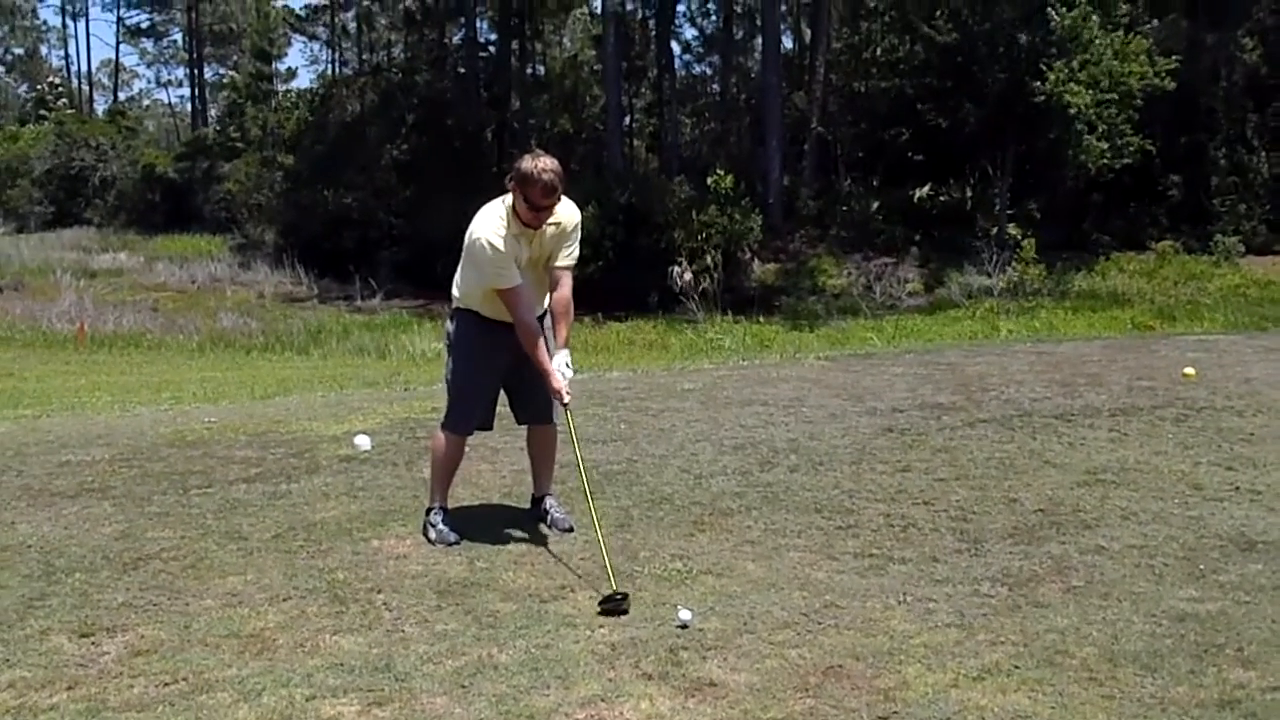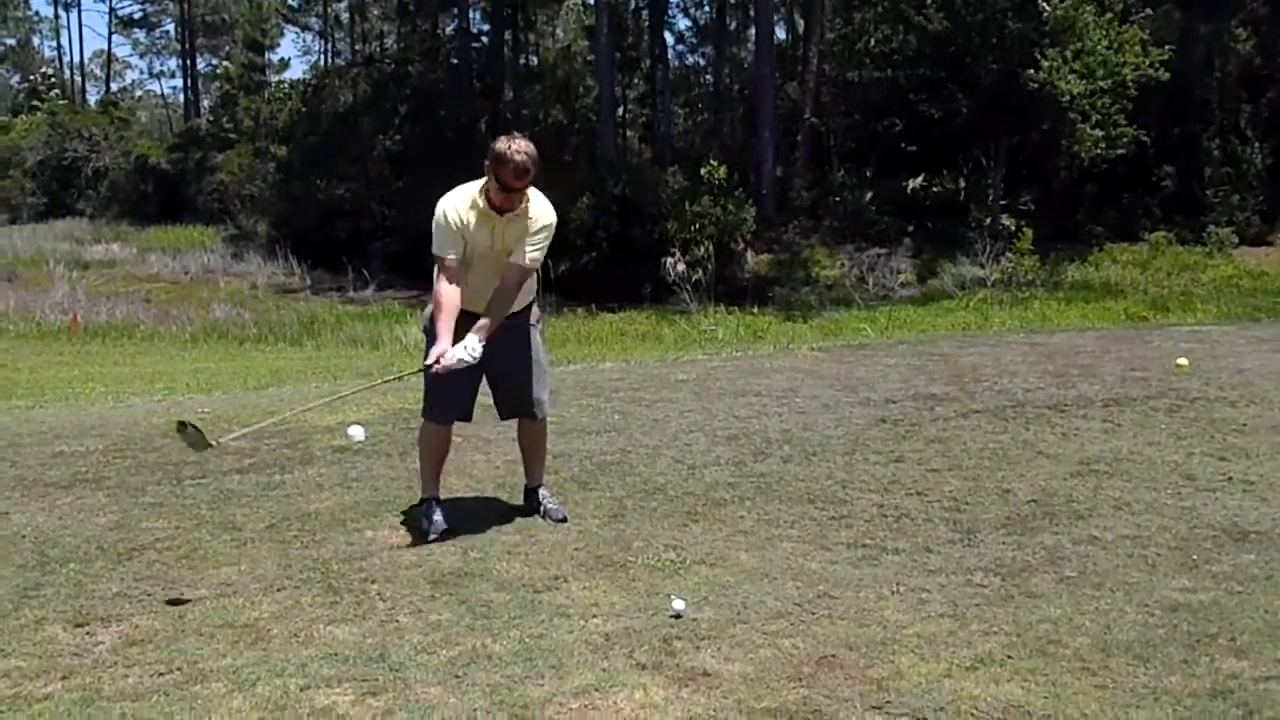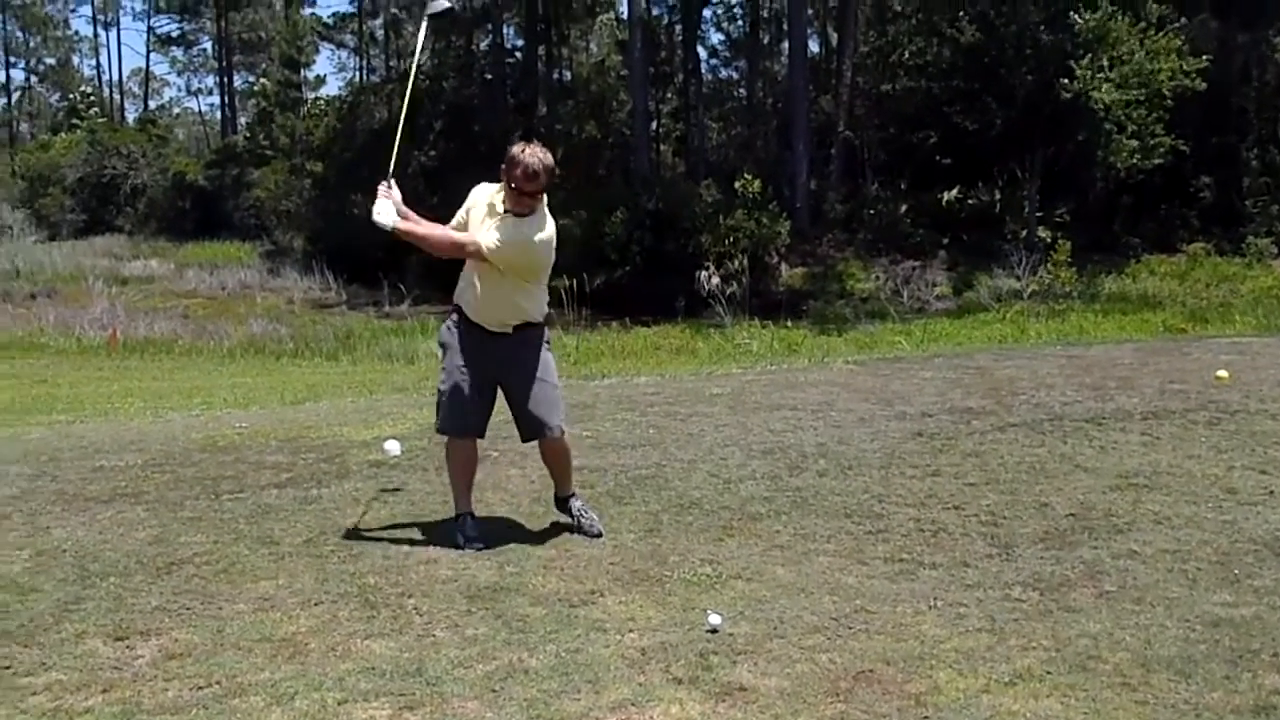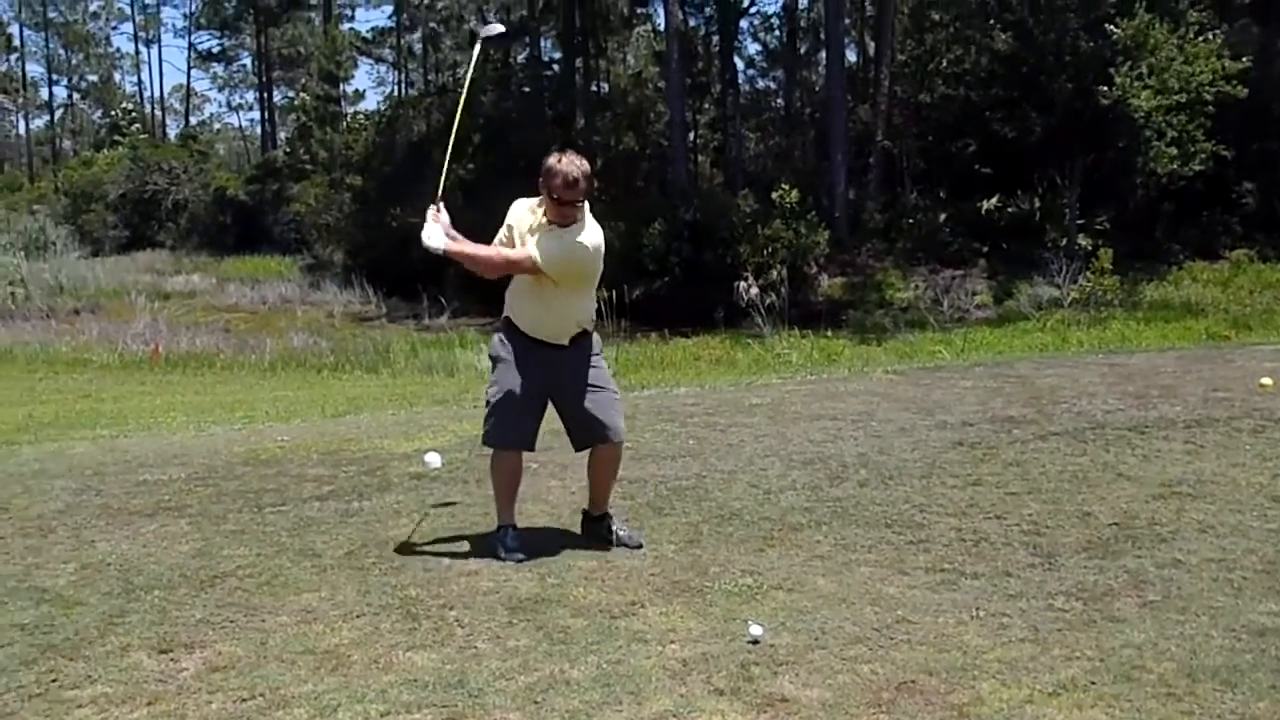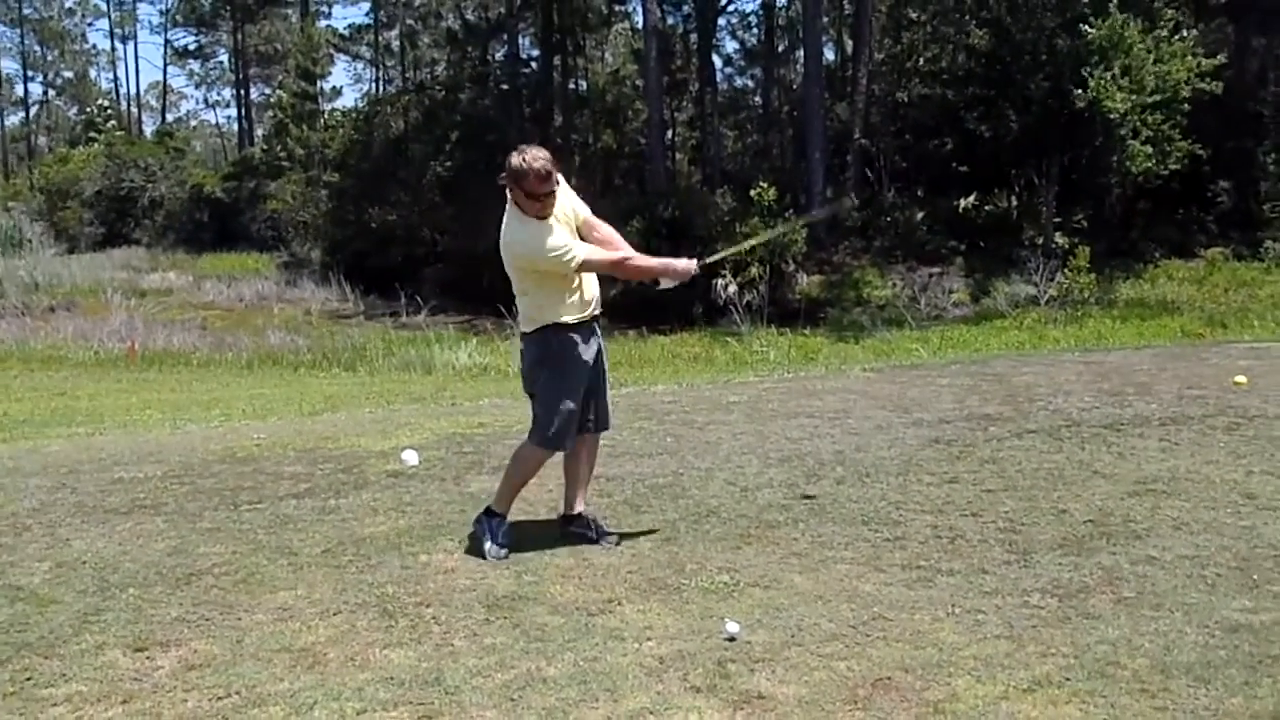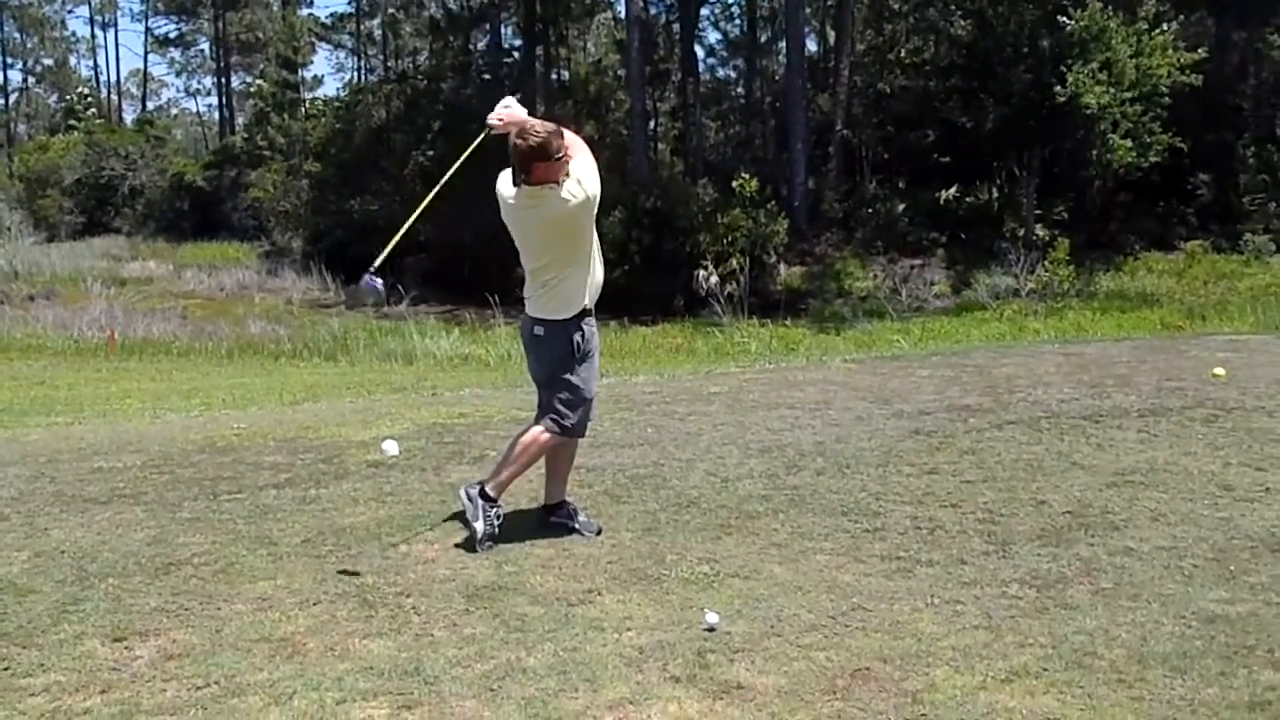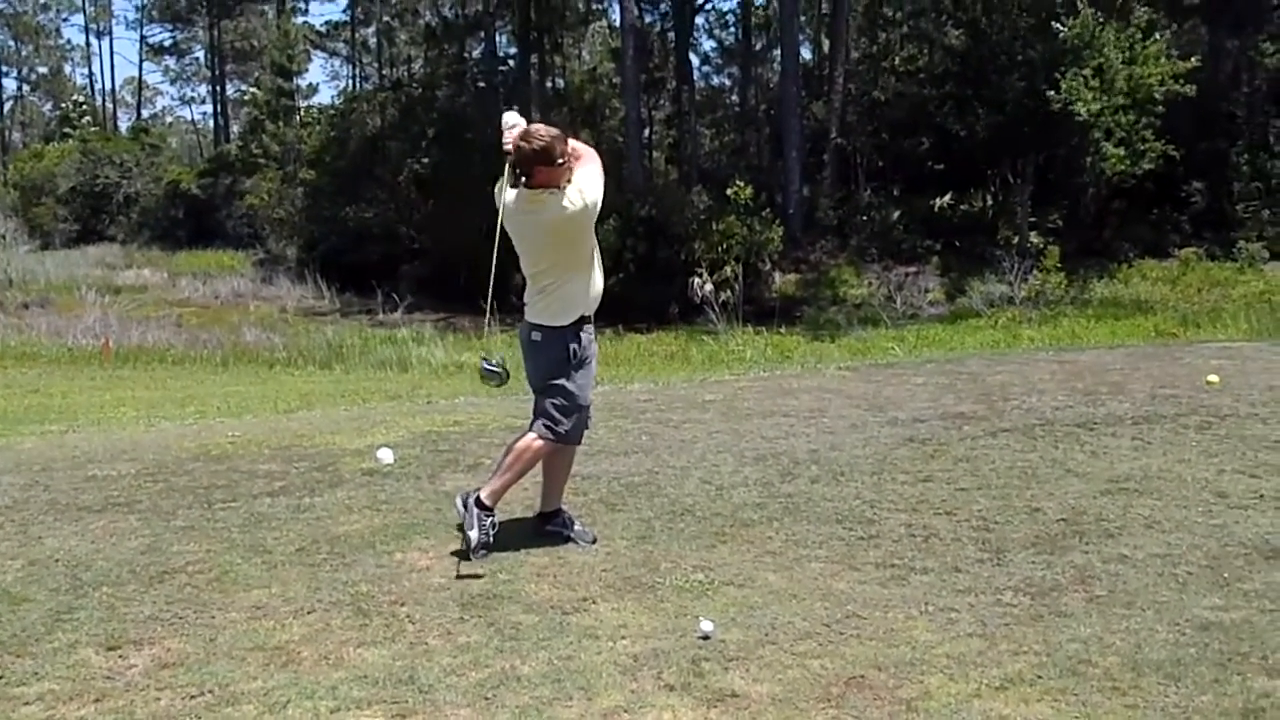
dt=0.3s
person 1, frame 1
left shoulder: (568, 216)
right shoulder: (488, 233)
left elbow: (560, 286)
right elbow: (519, 311)
left wrist: (561, 352)
right wrist: (547, 372)
left hip: (532, 322)
right hip: (478, 323)
left knee: (544, 413)
right knee: (459, 420)
left ankle: (542, 498)
right ankle: (436, 509)
person 1, frame 2
left shoulder: (541, 215)
right shoulder: (454, 207)
left elbow: (511, 286)
right elbow: (447, 279)
left wrist: (478, 339)
right wrist: (444, 339)
left hip: (513, 317)
right hip: (457, 315)
left knee: (534, 408)
right knee: (439, 411)
left ankle: (536, 490)
right ankle: (429, 500)
person 1, frame 3
left shoulder: (538, 234)
right shoulder: (482, 195)
left elbow: (457, 245)
right elbow: (450, 238)
left wrist: (396, 224)
right wrist: (401, 212)
left hip: (521, 336)
right hip: (467, 328)
left knee: (550, 428)
right knee: (458, 426)
left ankle: (567, 498)
right ankle: (464, 514)
person 1, frame 4
left shoulder: (588, 240)
right shoulder: (521, 212)
left elbow: (509, 261)
right elbow: (492, 267)
left wrist: (447, 245)
right wrist: (449, 234)
left hip: (575, 347)
right hip: (518, 342)
left knee: (609, 435)
right knee: (506, 438)
left ankle: (597, 517)
right ankle: (506, 526)
person 1, frame 5
left shoulder: (554, 192)
right shoulder: (524, 239)
left elbow: (595, 230)
right elbow: (604, 263)
left wrist: (639, 260)
right wrist: (665, 267)
left hip: (584, 327)
right hip: (552, 338)
left knee: (588, 426)
right knee: (548, 435)
left ankle: (574, 513)
right ankle: (494, 516)
person 1, frame 6
left shoulder: (508, 190)
right shoulder: (575, 199)
right elbow: (580, 146)
left wrist: (520, 130)
right wrist: (522, 122)
left hip: (545, 318)
right hip: (568, 325)
left knee: (568, 416)
right knee: (556, 421)
left ankle: (556, 503)
right ankle: (487, 494)
person 1, frame 7
left shoulder: (510, 198)
right shoulder: (574, 207)
right elbow: (589, 157)
left wrist: (522, 142)
right wrist: (531, 138)
left hip: (546, 325)
right hip: (566, 331)
left knee: (566, 424)
right knee: (551, 427)
left ankle: (551, 512)
right ankle: (483, 502)
